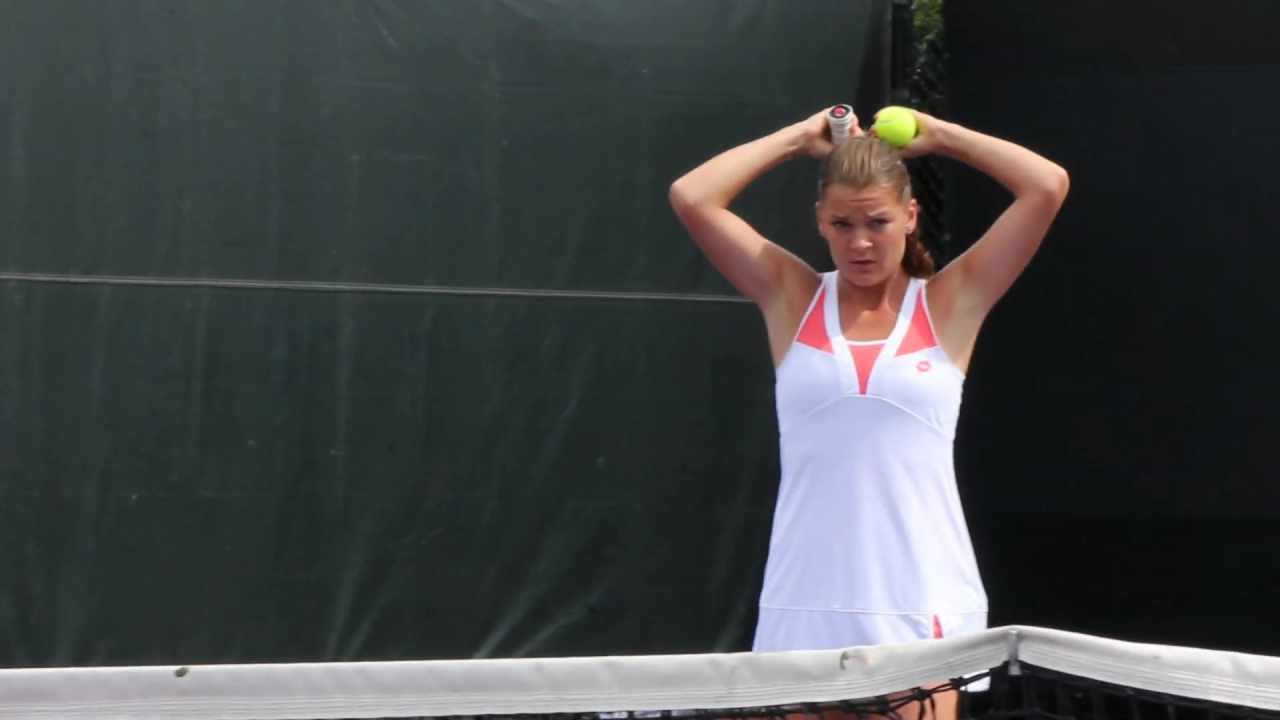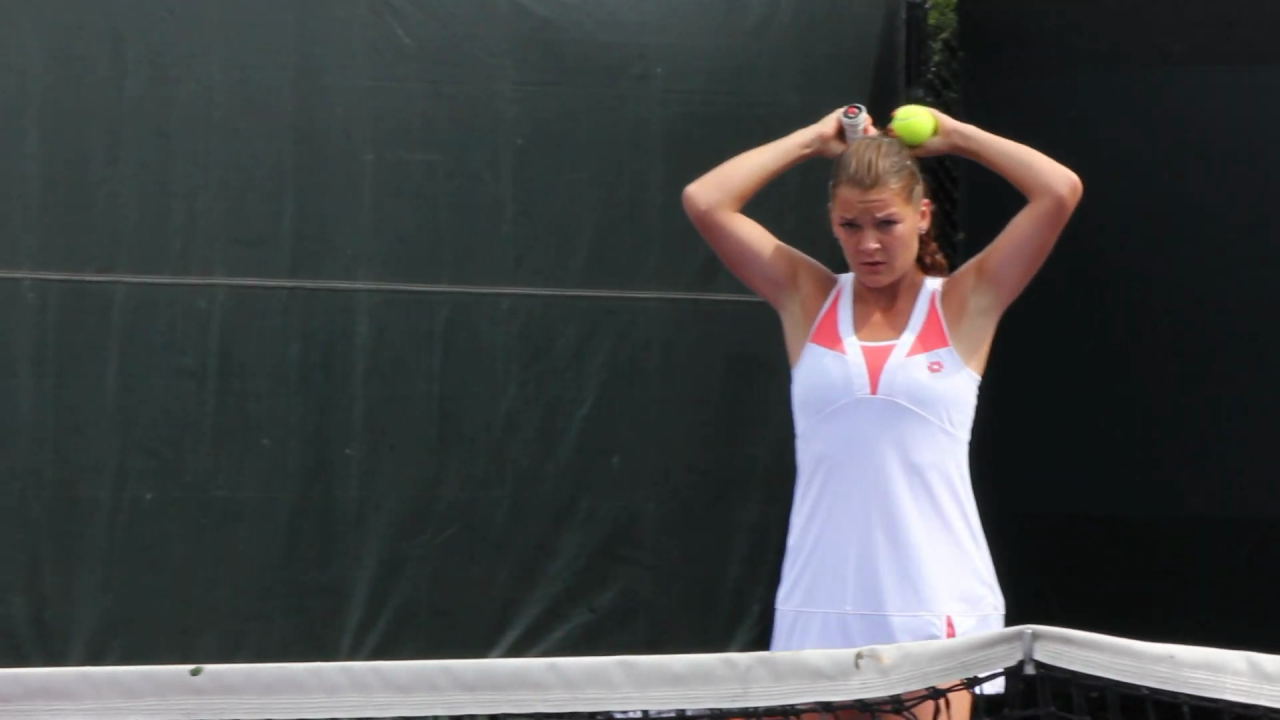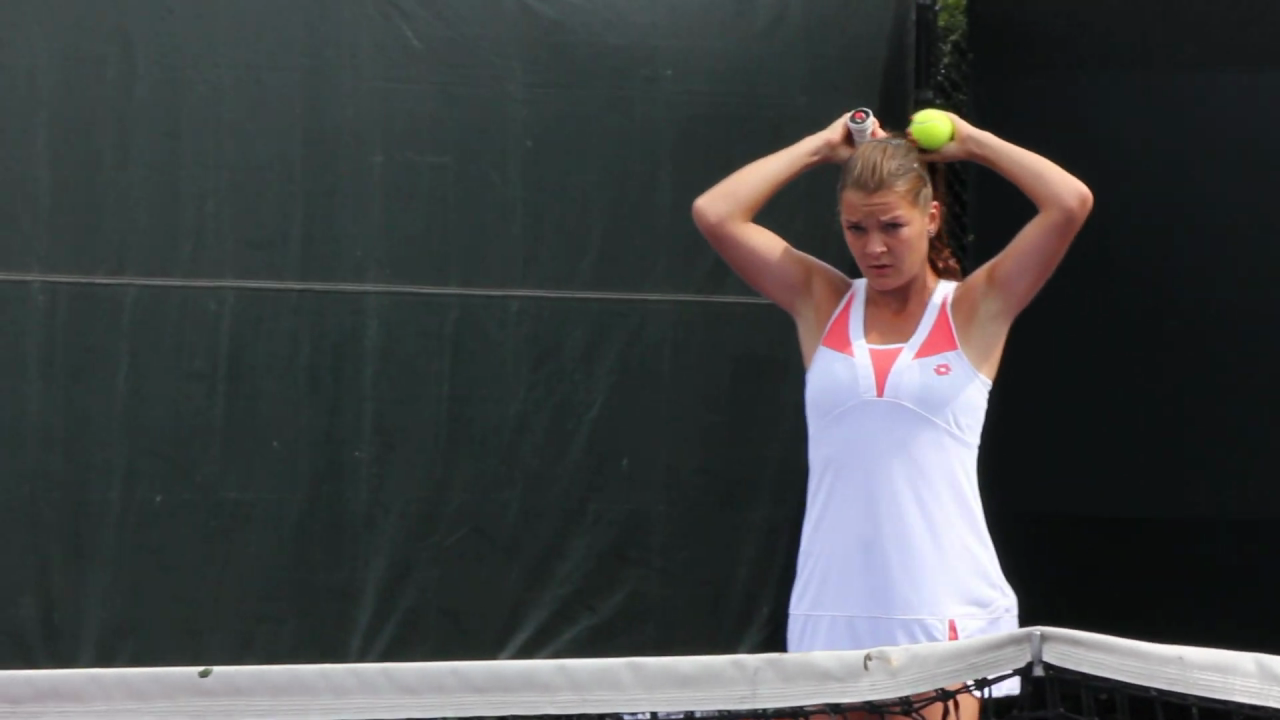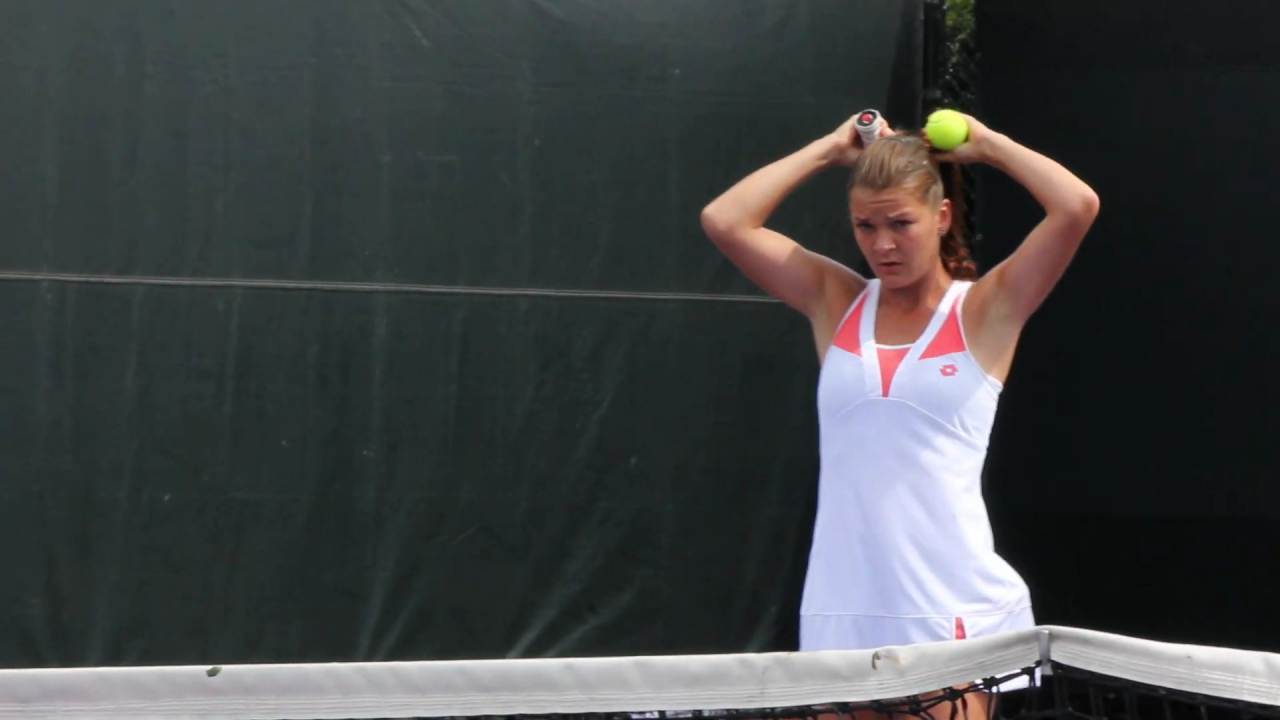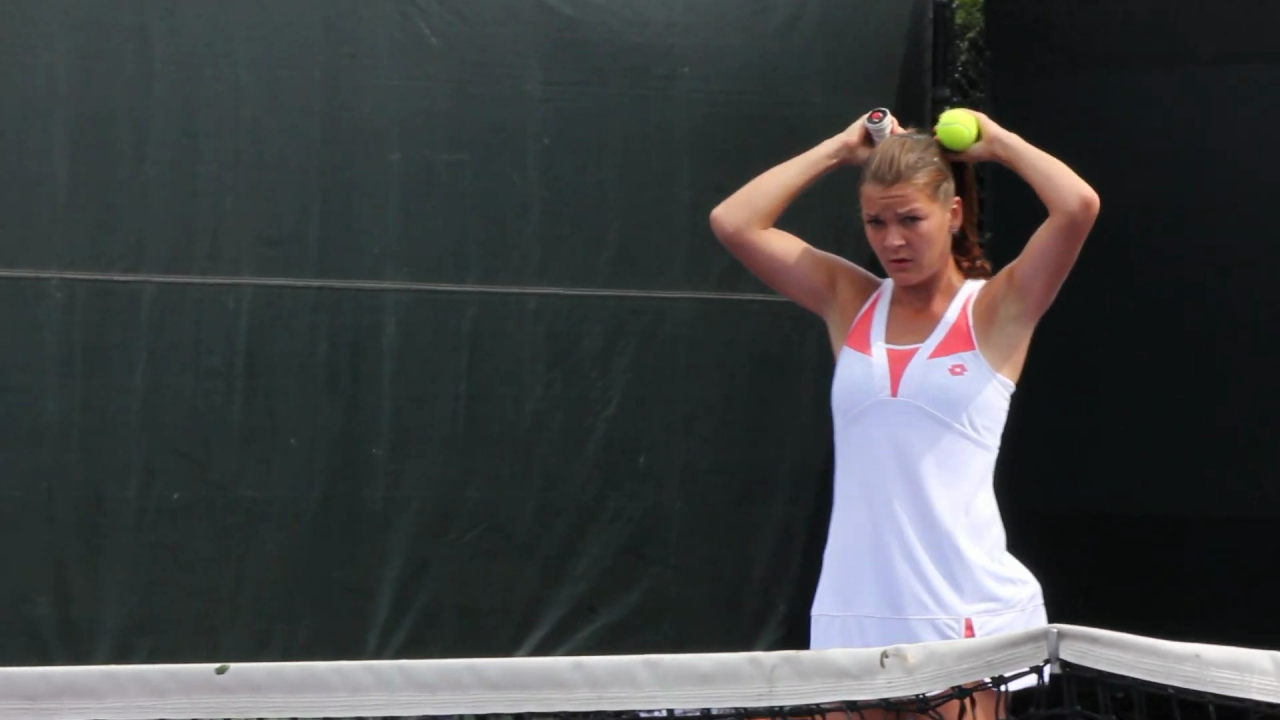
dt=0.1s
person 1, frame 1
left shoulder: (950, 304)
right shoulder: (792, 299)
left elbow: (1049, 185)
right elbow: (691, 198)
left wrist: (937, 135)
right wrist: (801, 136)
left hip: (921, 609)
right hip: (807, 605)
person 1, frame 2
left shoulder: (963, 305)
right shoulder: (808, 299)
left elbow: (1061, 191)
right elbow: (703, 202)
left wrist: (955, 135)
right wrist: (815, 138)
left hip: (935, 611)
right hip: (822, 605)
person 1, frame 3
left shoulder: (976, 309)
right shoulder: (822, 302)
left elbow: (1071, 204)
right elbow: (714, 215)
left wrist: (972, 142)
right wrist: (823, 145)
left hip: (944, 612)
right hip: (832, 610)
person 1, frame 4
left shoulder: (987, 311)
right shoulder: (836, 301)
left elbow: (1077, 206)
right elbow: (723, 221)
left wrist: (987, 143)
right wrist: (832, 148)
left hip: (952, 612)
right hip: (843, 609)
person 1, frame 5
left shoulder: (1000, 308)
right shoulder: (850, 301)
left elbow: (1078, 208)
right elbow: (732, 226)
left wrist: (1002, 145)
right wrist: (842, 148)
left hip: (962, 613)
right hip: (851, 611)
